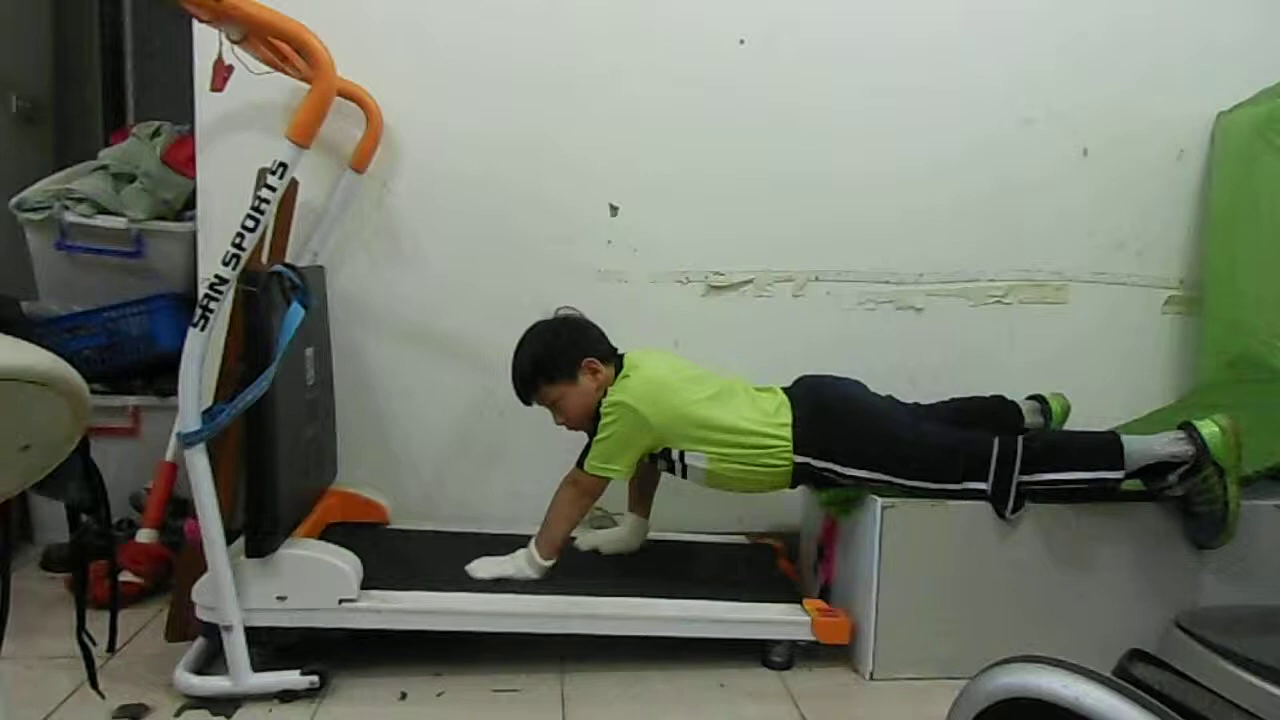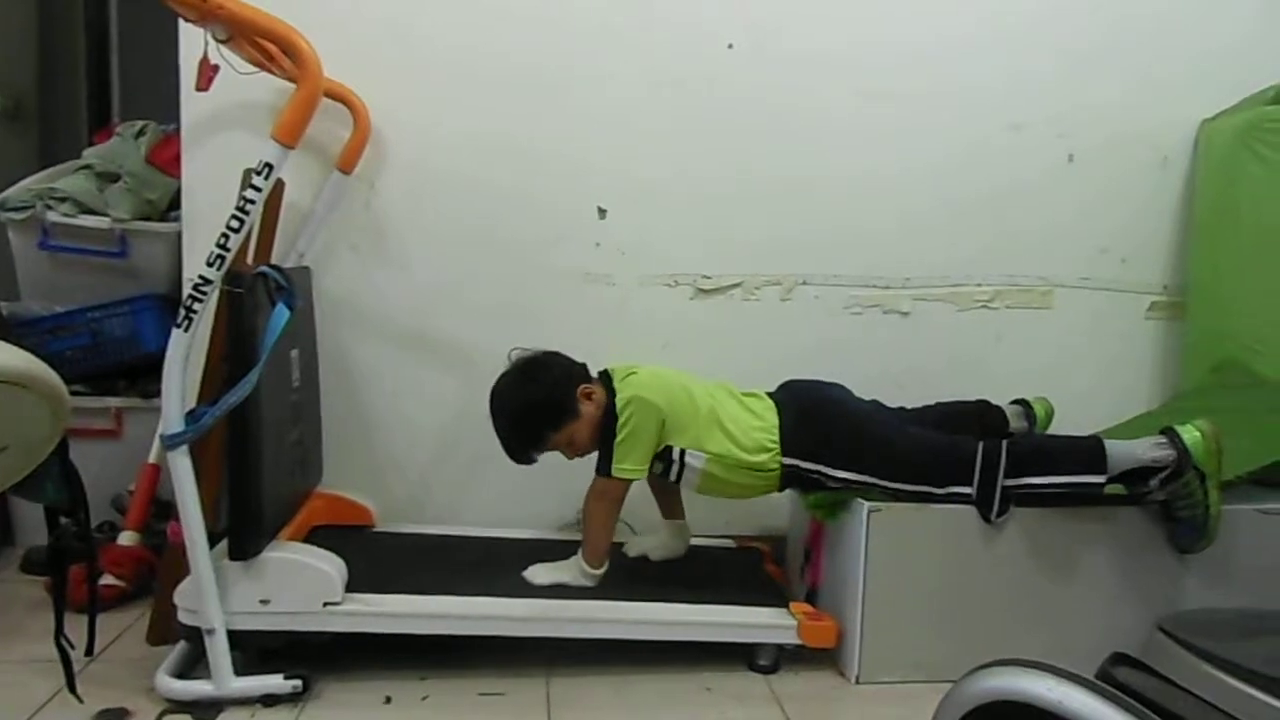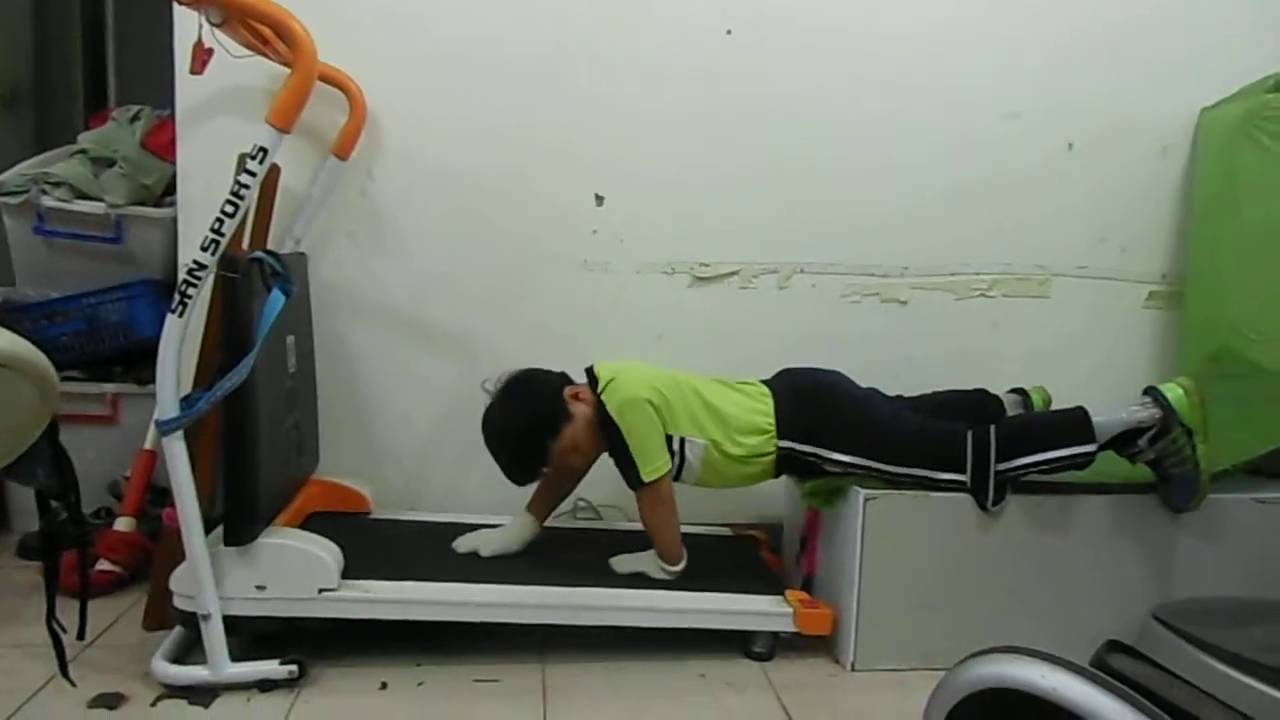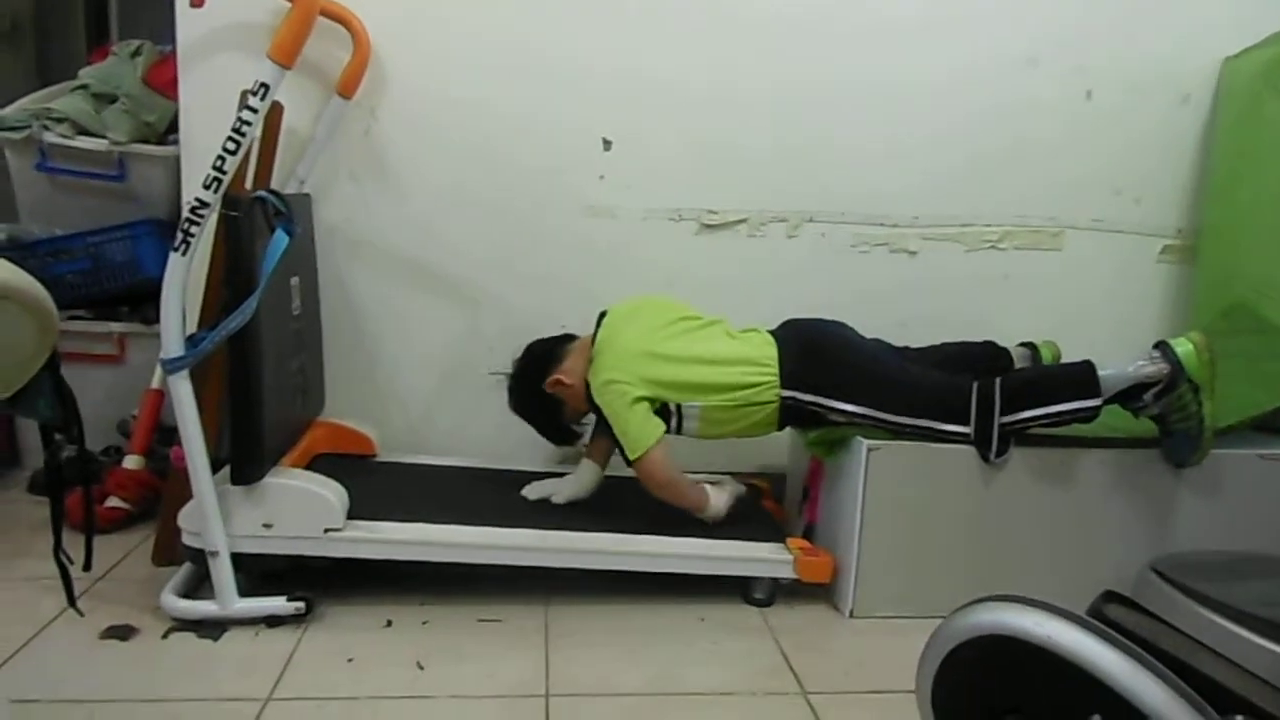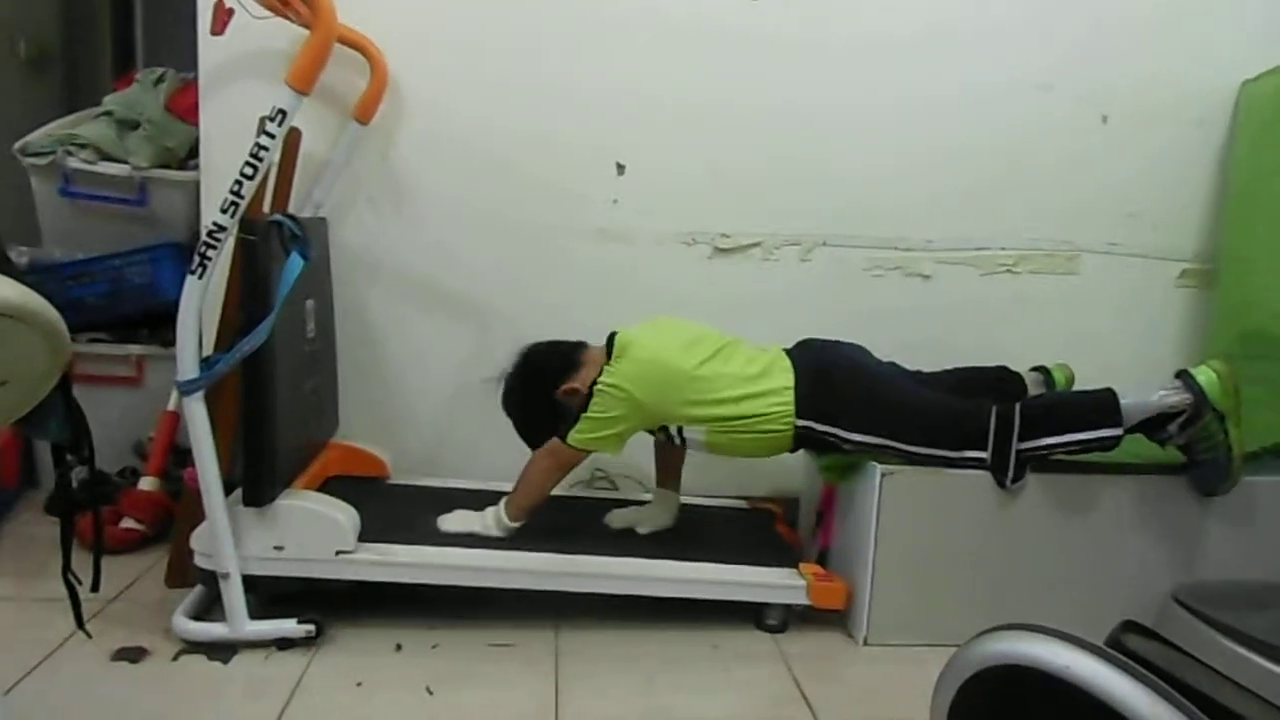
dt=1s
person 1, frame 1
left shoulder: (626, 401)
right shoulder: (639, 366)
left elbow: (580, 487)
right elbow: (650, 456)
left wrist: (534, 559)
right wrist: (632, 530)
left hip: (822, 438)
right hip: (813, 406)
left knee: (989, 470)
right knee: (929, 424)
left ankle: (1183, 453)
person 1, frame 2
left shoulder: (633, 399)
right shoulder: (621, 383)
left elbow: (606, 494)
right elbow: (660, 462)
left wrist: (586, 566)
right wrist: (672, 533)
left hip: (810, 440)
right hip: (798, 412)
left knee: (974, 473)
right knee: (913, 429)
left ankle: (1164, 456)
right ankle: (1014, 417)
person 1, frame 3
left shoulder: (623, 401)
right shoulder: (598, 388)
left elbow: (657, 495)
right elbow: (563, 470)
left wrist: (666, 562)
right wrist: (521, 527)
left hip: (806, 425)
right hip: (793, 403)
left knee: (971, 458)
right knee: (909, 416)
left ankle: (1147, 418)
right ankle: (1011, 404)
person 1, frame 4
left shoulder: (610, 377)
right shoulder: (620, 319)
left elbow: (662, 479)
left wrist: (709, 501)
right wrist: (584, 474)
left hip: (806, 380)
right hip: (801, 345)
left knee: (975, 410)
right knee: (917, 368)
left ankle: (1157, 372)
person 1, frame 5
left shoulder: (620, 385)
right shoulder: (637, 338)
left elbow: (553, 458)
left wrist: (499, 520)
right wrist: (661, 505)
left hip: (826, 406)
right hip: (815, 368)
left knee: (992, 436)
right knee: (930, 392)
left ankle: (1179, 400)
